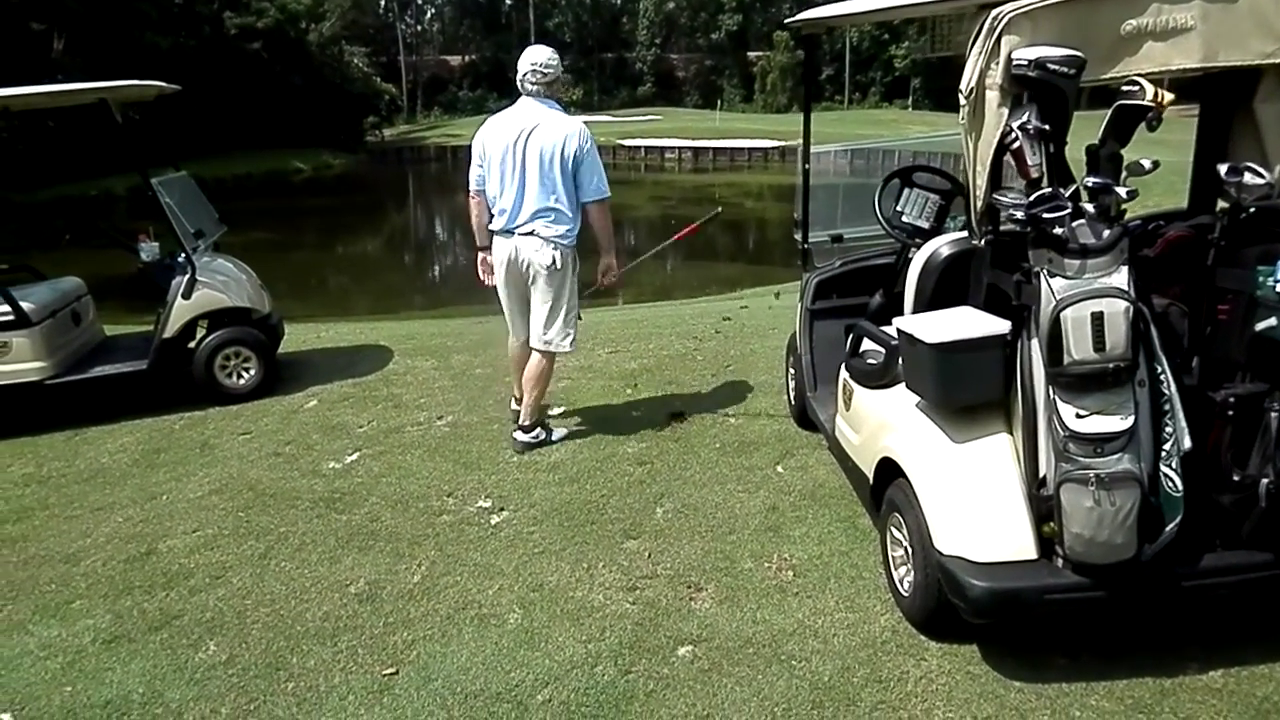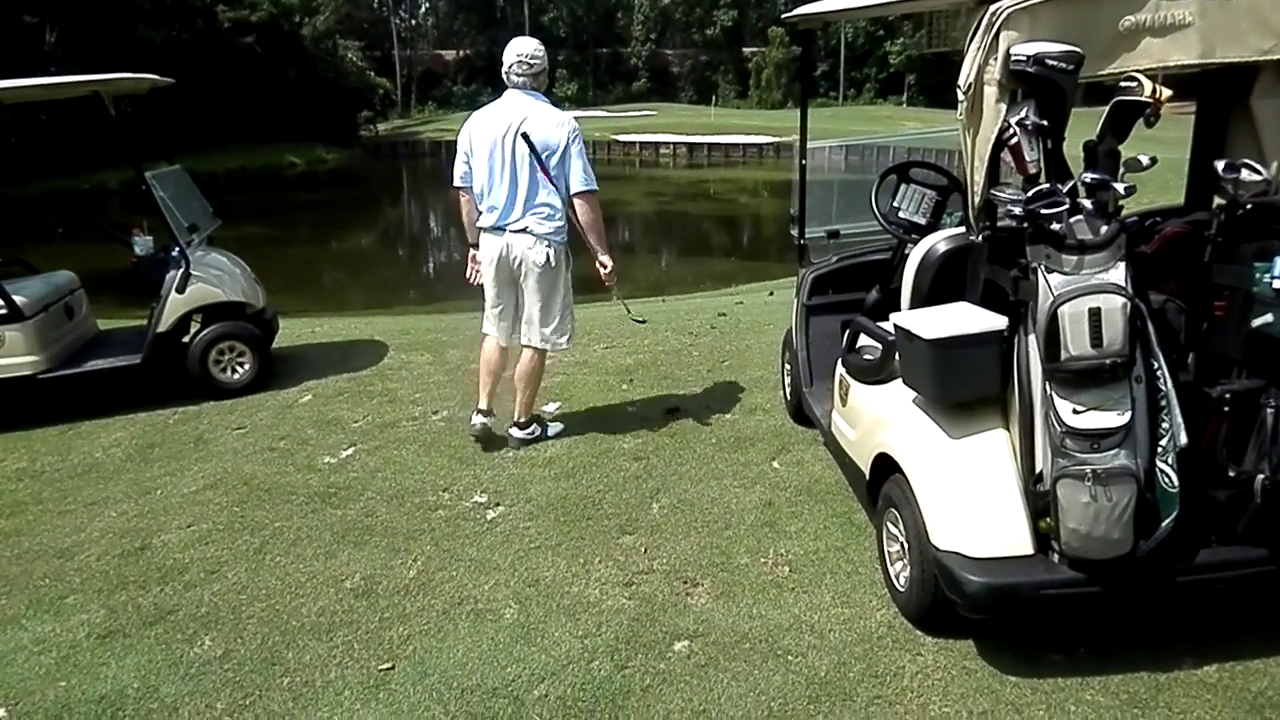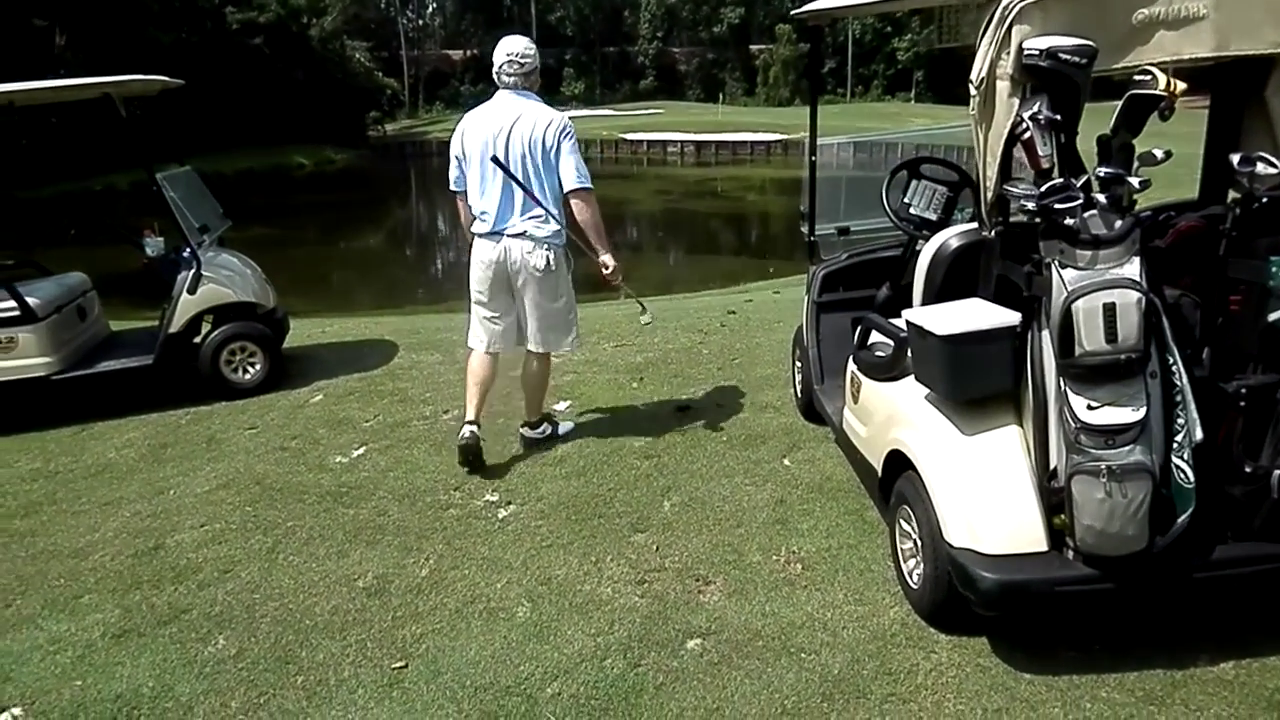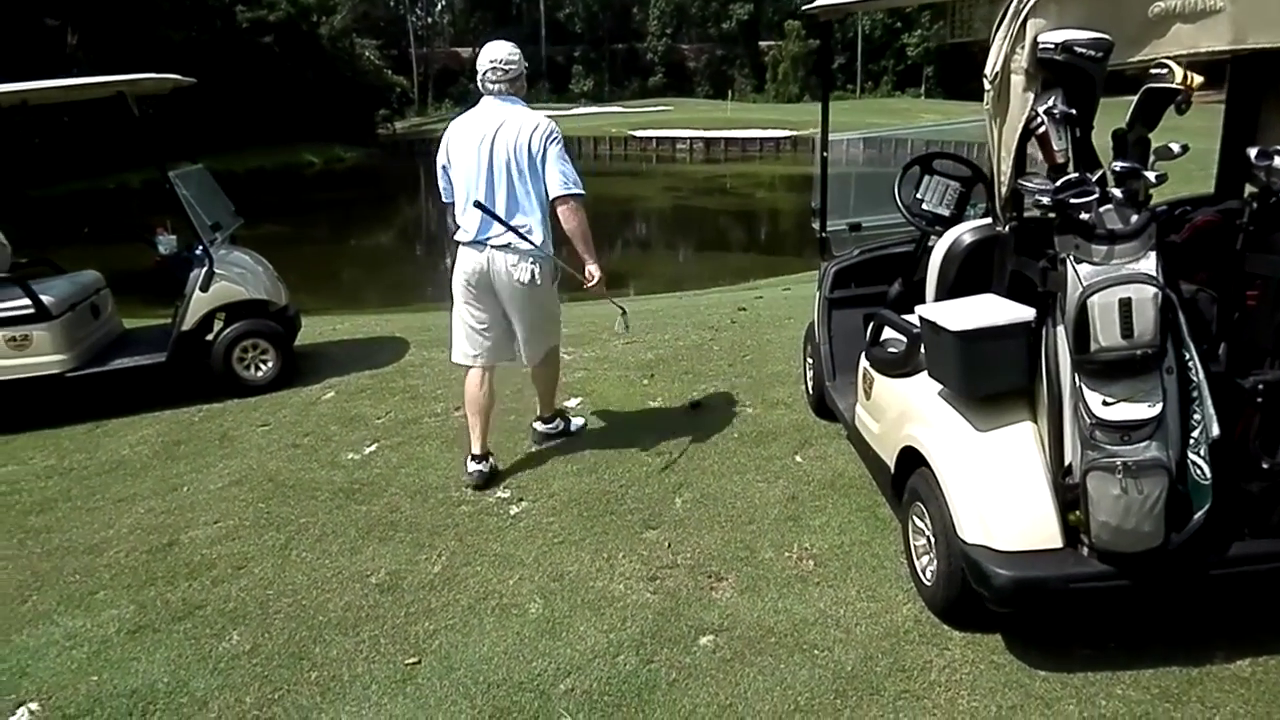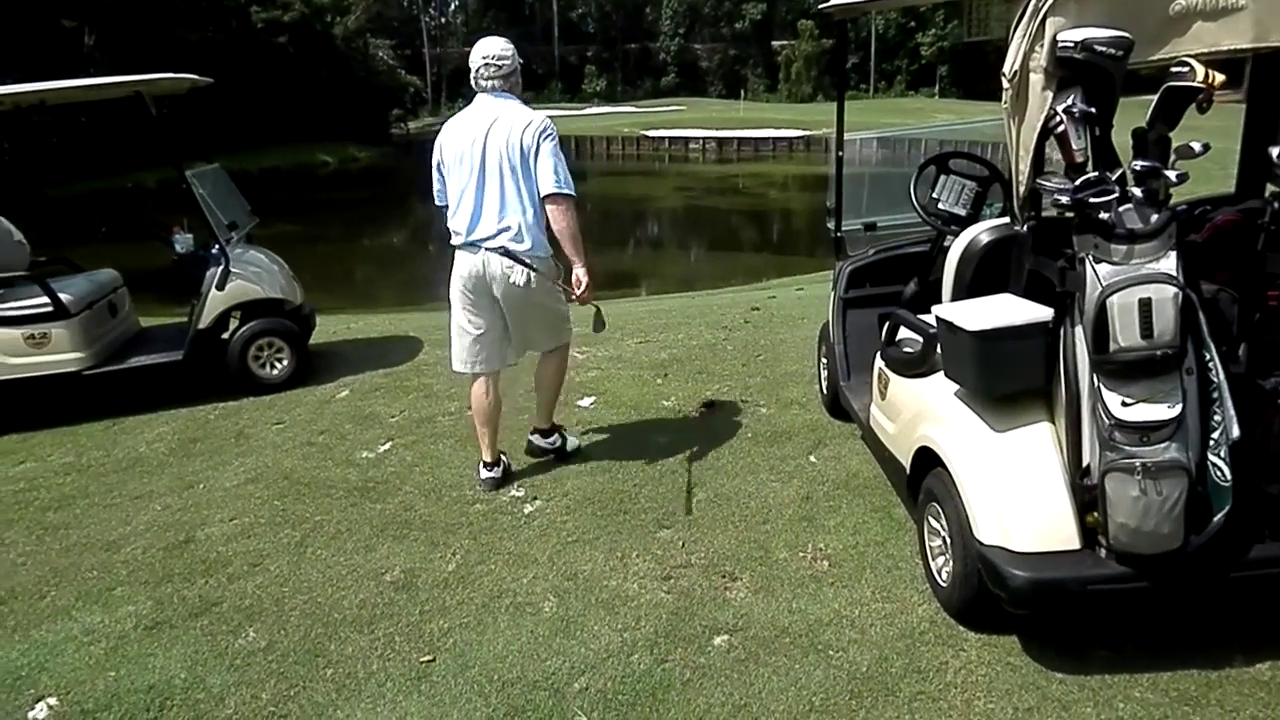
dt=0.2s
person 1, frame 1
left shoulder: (491, 128)
right shoulder: (573, 131)
left elbow: (477, 196)
right elbow: (596, 203)
left wrist: (483, 248)
right wrist: (608, 255)
left hip: (505, 245)
right hip: (551, 247)
left knee: (520, 333)
right knee: (545, 341)
left ankle: (520, 400)
right ankle: (528, 427)
person 1, frame 2
left shoulder: (477, 122)
right shoulder: (561, 124)
left elbow: (465, 193)
right elbow: (582, 196)
left wrist: (475, 245)
right wrist: (601, 252)
left hip: (493, 242)
right hip: (541, 244)
left knee: (496, 331)
right knee: (535, 338)
left ankle: (483, 412)
right ankle: (523, 424)
person 1, frame 3
left shoulder: (469, 123)
right shoulder: (552, 123)
left elbow: (462, 196)
right elbow: (578, 195)
right wrist: (603, 251)
left hip: (487, 247)
right hip: (537, 248)
left knee: (484, 342)
right knee: (539, 343)
left ankle: (470, 424)
right ankle: (534, 424)
person 1, frame 4
left shoulder: (456, 131)
right shoulder: (538, 127)
right elbow: (566, 202)
right wrist: (589, 260)
left hip: (470, 259)
right hip: (524, 258)
left knee: (478, 360)
right knee: (543, 346)
left ankle: (478, 457)
right ankle: (548, 420)
person 1, frame 5
left shoulder: (450, 131)
right shoulder: (534, 125)
right elbow: (557, 202)
right wrist: (578, 264)
left hip: (468, 262)
right hip: (523, 262)
left knee: (482, 368)
right knee: (555, 341)
left ankle: (490, 463)
right ankle: (544, 432)
